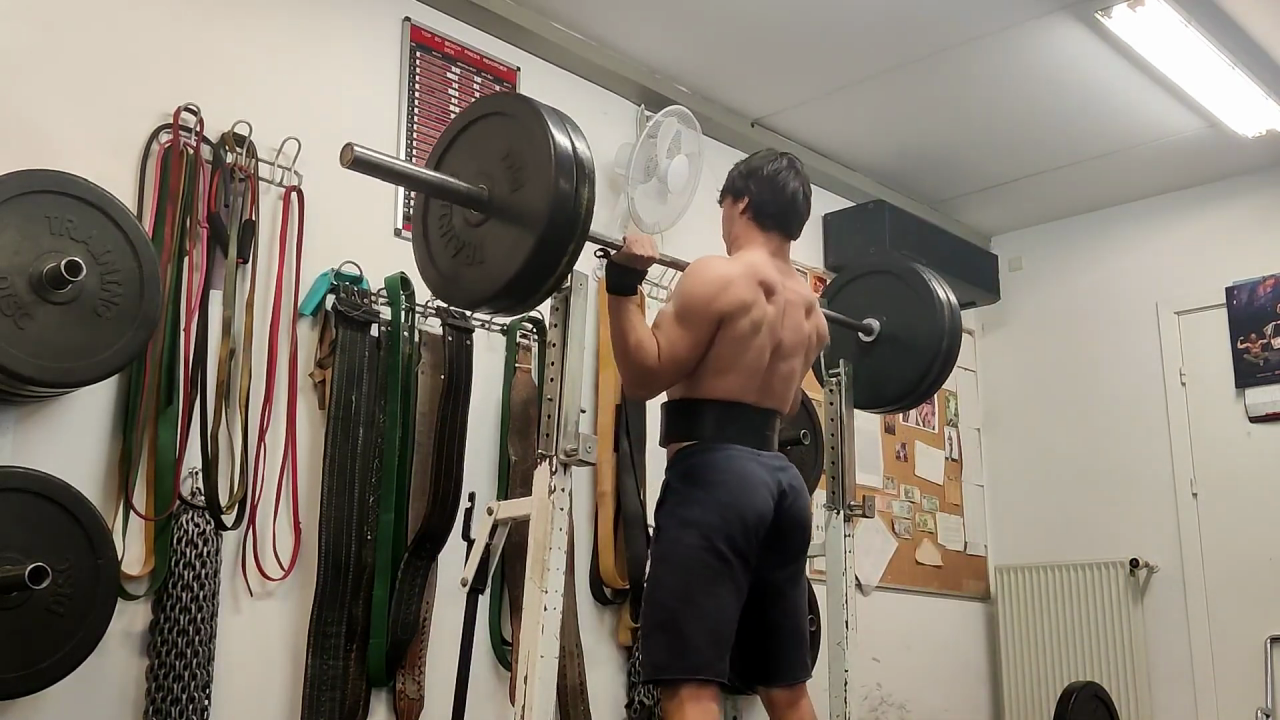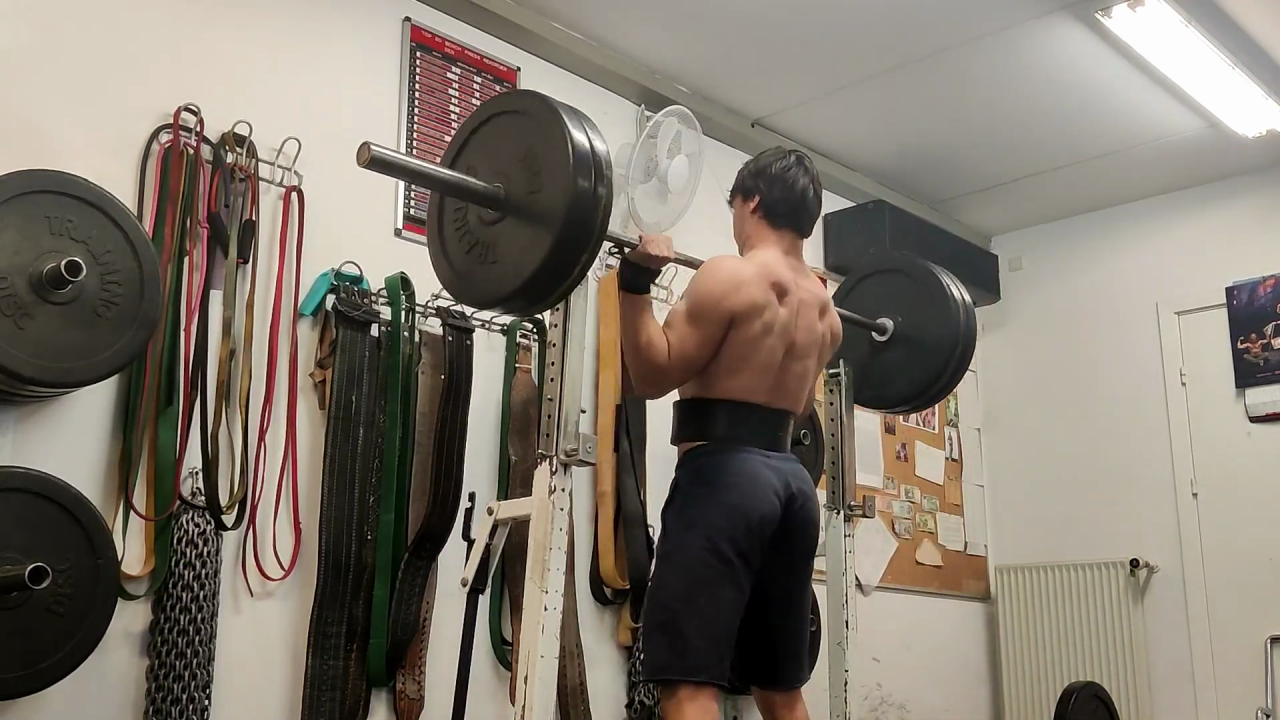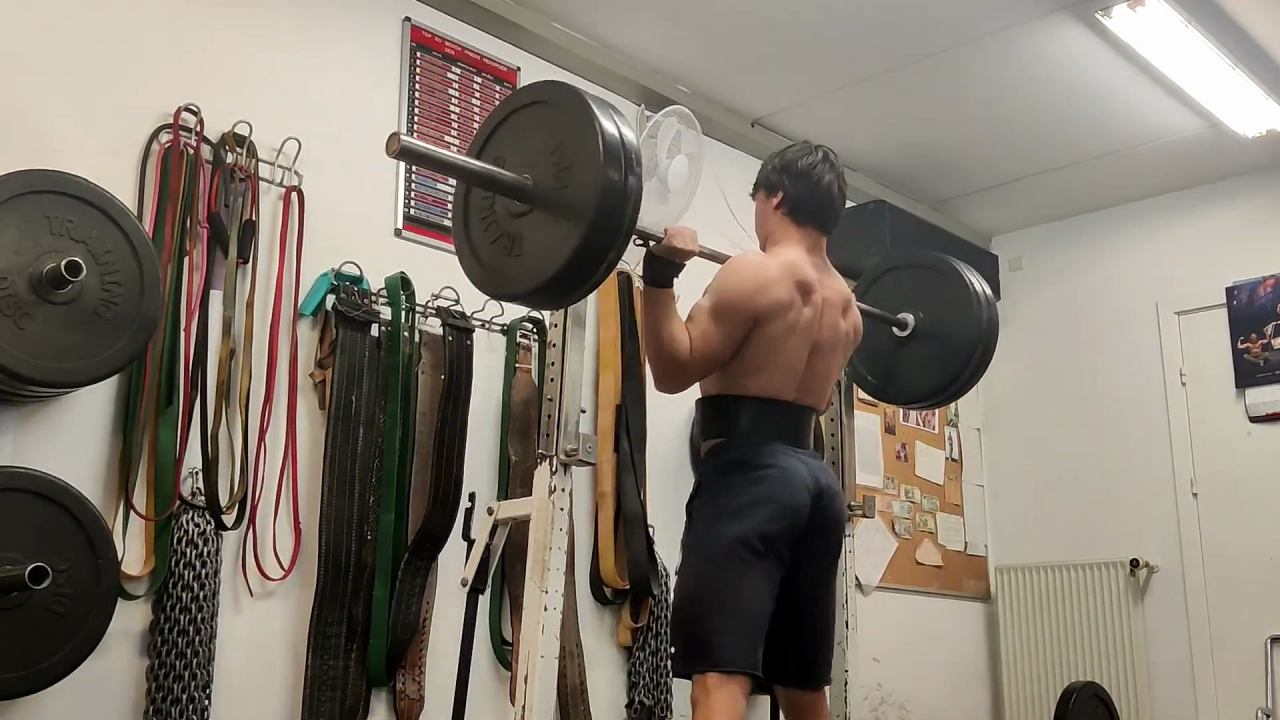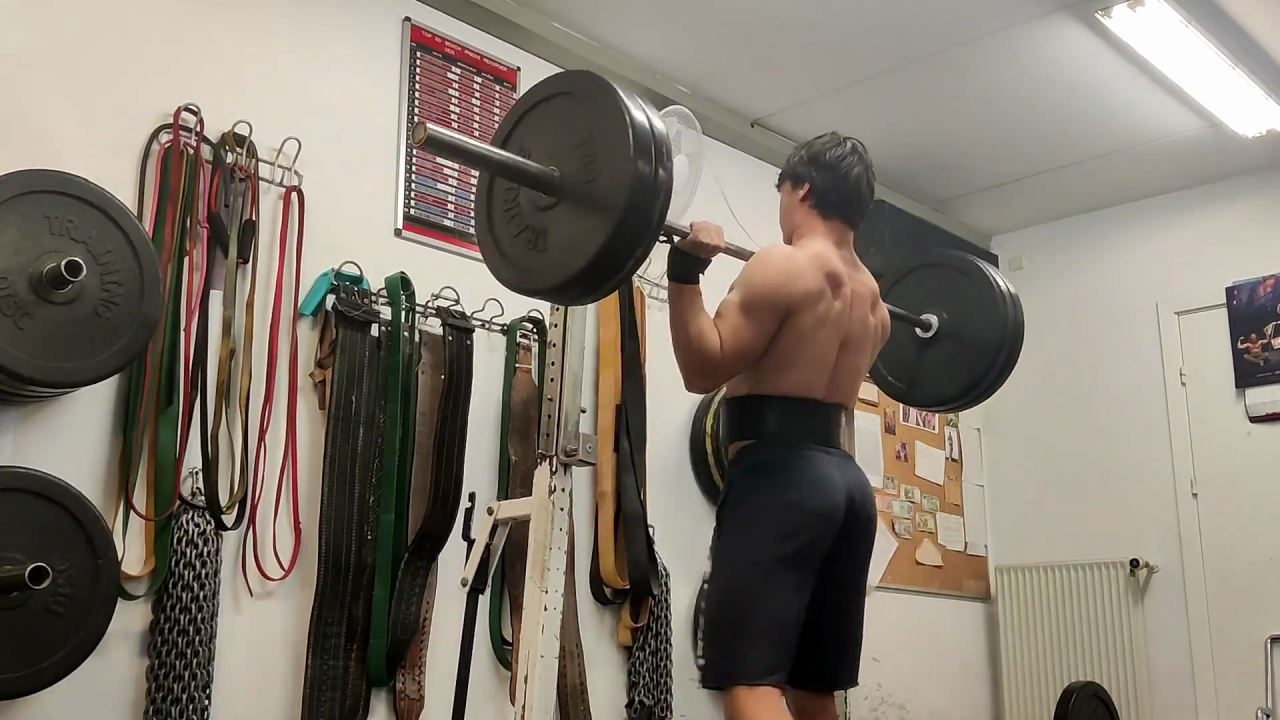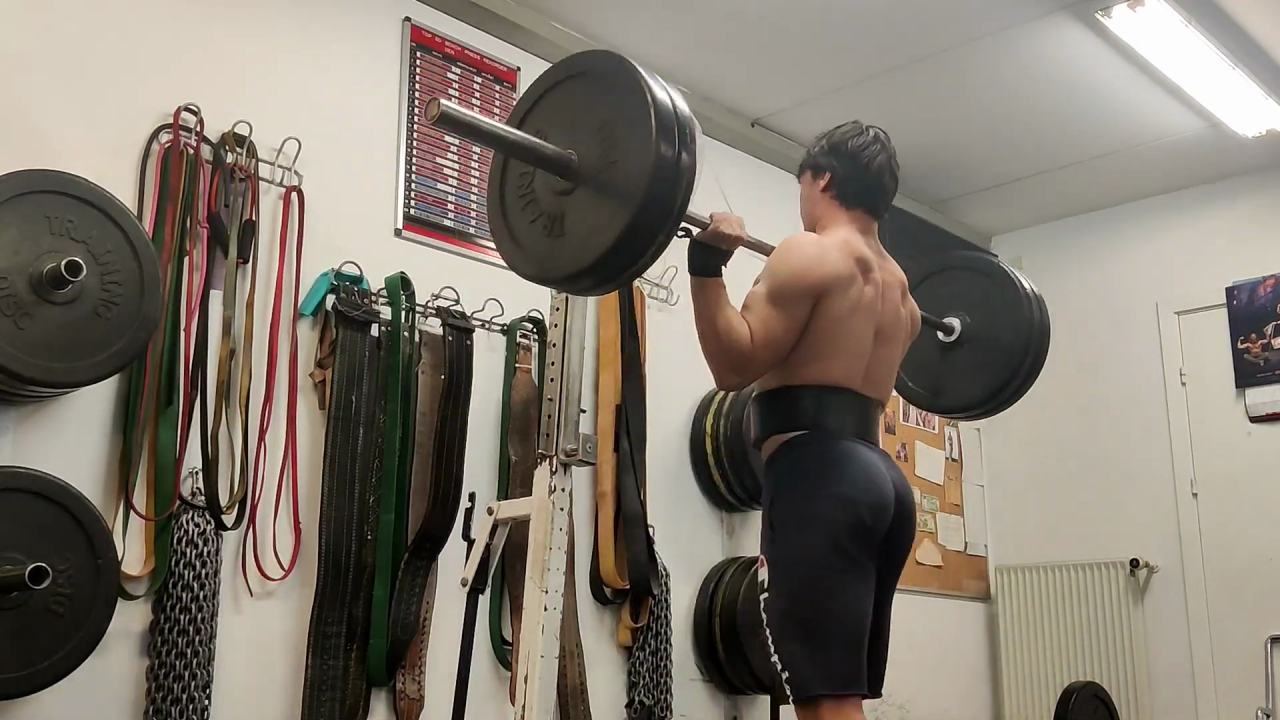
dt=0.2s
person 1, frame 1
left shoulder: (717, 276)
right shoulder: (810, 306)
left elbow: (645, 374)
left wrist: (623, 282)
left hip: (714, 479)
right hip: (781, 483)
person 1, frame 2
left shoulder: (729, 276)
right shoulder: (825, 306)
left elbow: (654, 373)
left wrist: (636, 282)
left hip: (723, 481)
right hip: (790, 484)
person 1, frame 3
left shoulder: (754, 274)
right shoulder: (847, 303)
left elbow: (674, 369)
left wrist: (659, 275)
left hip: (748, 479)
right hip: (814, 481)
person 1, frame 4
left shoulder: (781, 266)
right shoulder: (873, 297)
left elbow: (703, 368)
left wrist: (686, 270)
left hip: (777, 481)
right hip: (843, 483)
person 1, frame 5
left shoulder: (811, 252)
right shoulder: (901, 288)
left elbow: (735, 364)
left wrist: (707, 262)
left hip: (818, 476)
right hip: (881, 480)
